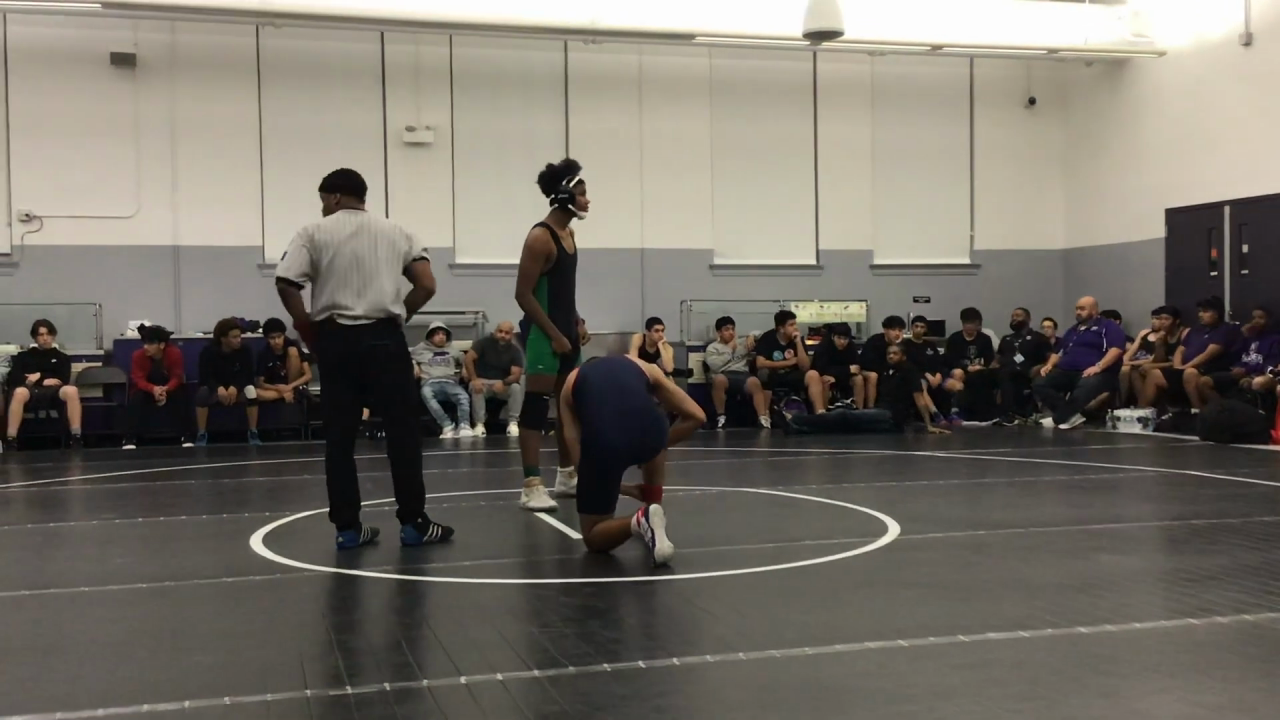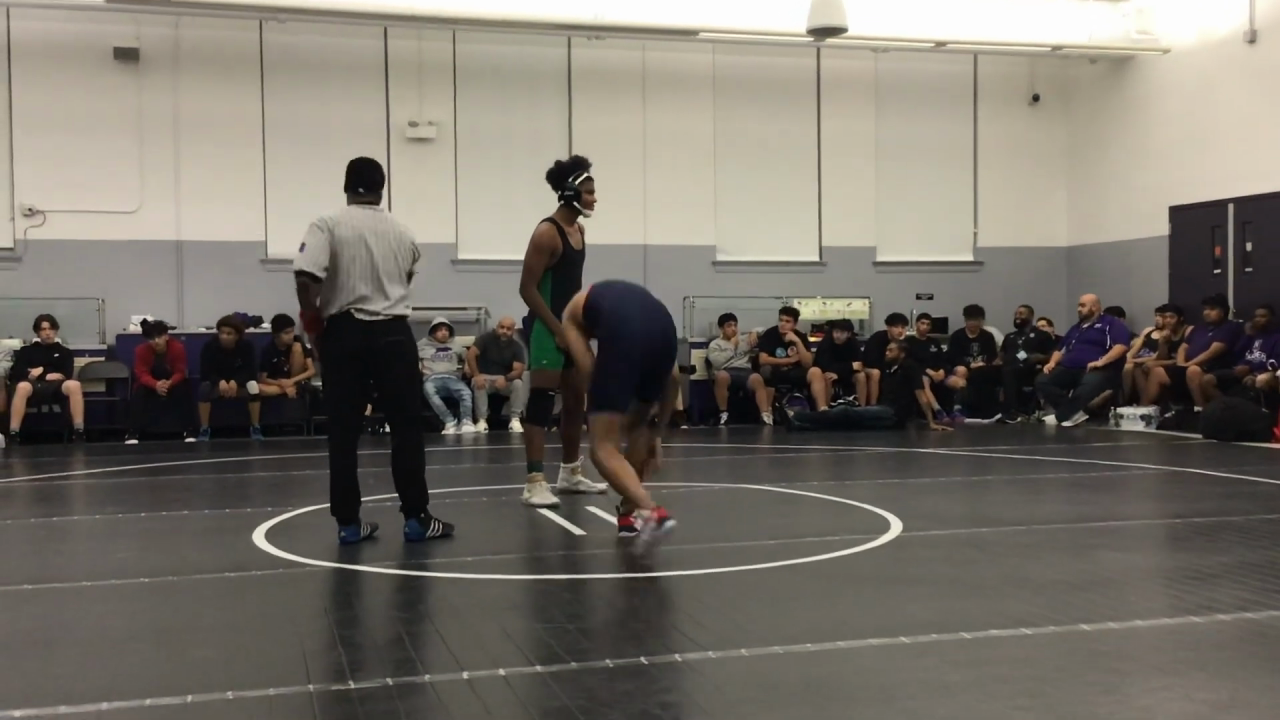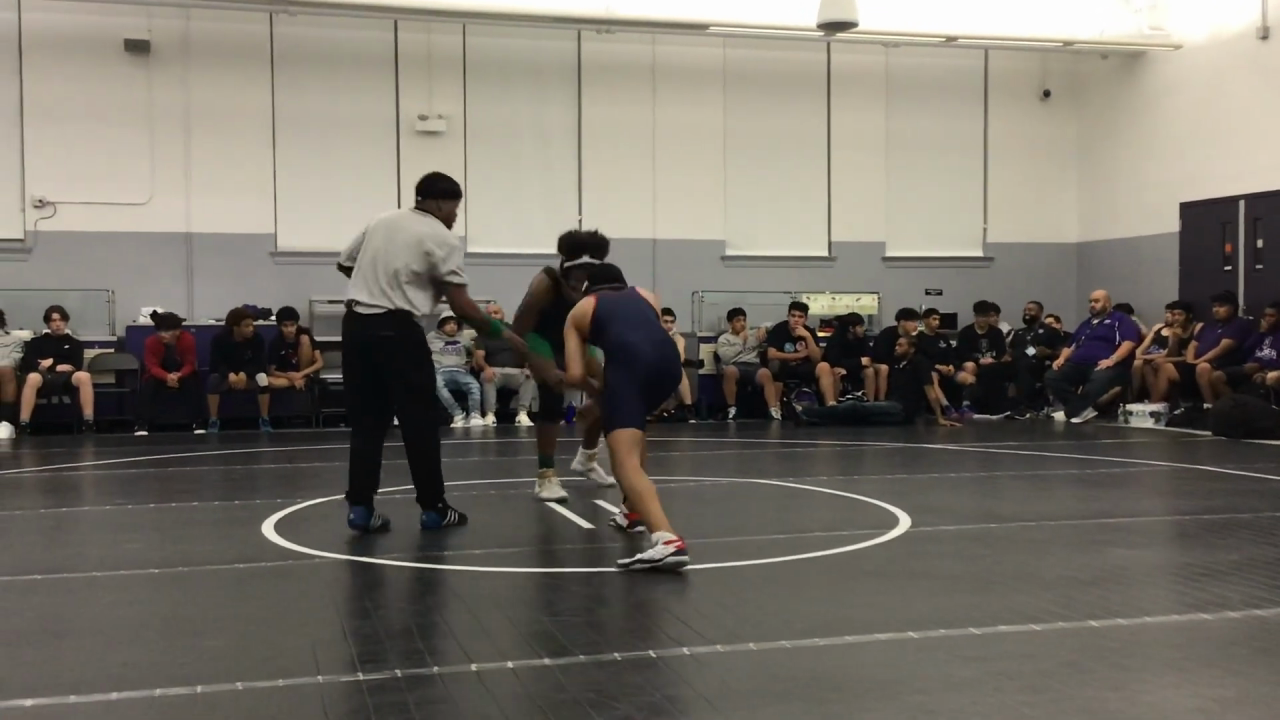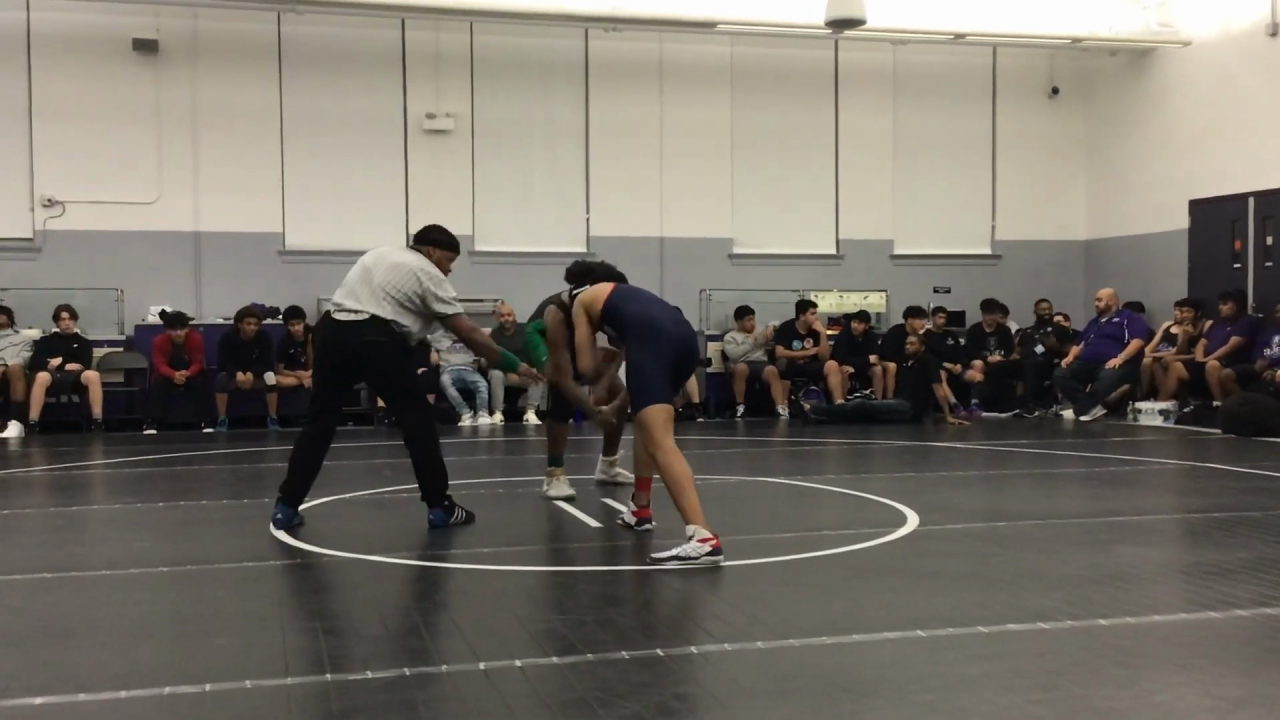
dt=1s
person 1, frame 1
left shoulder: (314, 233)
right shoulder: (395, 233)
left elbow: (285, 283)
right elbow: (427, 285)
left wrist: (307, 328)
left hip: (334, 340)
right hip: (383, 338)
left knee: (339, 436)
right knee: (402, 432)
left ankle: (347, 527)
right ankle: (413, 522)
person 1, frame 2
left shoulder: (328, 224)
right shoulder: (402, 231)
left elbow: (306, 278)
left wrist: (312, 320)
left hip: (344, 333)
right hip: (394, 334)
left knee: (343, 432)
right knee: (406, 427)
left ankle: (348, 522)
right ankle: (416, 518)
person 1, frame 3
left shoulder: (380, 222)
right shoulder: (442, 240)
left elbow: (345, 264)
right elbow: (462, 306)
right wrist: (501, 332)
left hip: (356, 324)
right hip: (397, 330)
left knee: (366, 421)
right knee: (418, 421)
left ankle: (361, 507)
right ankle: (433, 507)
person 1, frame 4
left shoulder: (378, 254)
right shoulder: (428, 274)
right elbow: (468, 333)
right wrist: (514, 366)
left hip: (332, 332)
right hip: (376, 340)
left knee: (320, 421)
right knee: (417, 421)
left ankle: (286, 507)
right ankle: (439, 507)
person 2, frame 1
left shoulder: (569, 233)
right shoulder: (540, 237)
right elbow: (524, 294)
left wrist: (577, 323)
right wrist: (553, 335)
left hip: (566, 330)
right hip: (543, 334)
right knee: (536, 406)
left ankle: (567, 475)
right ankle: (532, 486)
person 2, frame 2
left shoulder: (579, 230)
right shoulder: (546, 233)
right elbow: (527, 288)
right wrist: (557, 329)
right hip: (548, 329)
left knee: (576, 401)
right knee: (542, 402)
left ankle: (570, 473)
right ankle: (534, 483)
person 2, frame 3
right shoulder: (544, 284)
right elbow: (518, 333)
right wrist: (546, 370)
right hip: (537, 331)
right knee: (552, 391)
left ankle: (586, 459)
right ankle: (545, 477)
person 2, frame 4
right shoulder: (558, 314)
left elbow: (617, 352)
right elbow: (565, 380)
left wrist: (603, 384)
right wrist: (594, 410)
right hip: (542, 335)
left knee: (618, 396)
right knee: (562, 394)
left ankle: (608, 466)
right ankle: (554, 476)
person 3, frame 1
left shoulder: (573, 380)
right shoulder: (641, 365)
left elbow: (580, 460)
right elbow: (696, 416)
left wrist: (625, 489)
left hip: (602, 440)
right hip: (649, 431)
left knee: (593, 537)
left ankle: (640, 521)
right ankle: (652, 510)
person 3, frame 2
left shoulder: (574, 309)
right shoulder: (639, 294)
left elbow: (589, 370)
right elbow: (672, 376)
right wrist: (656, 432)
left hip: (622, 334)
right hip: (664, 330)
left knee: (603, 449)
right knee: (637, 424)
left ankle: (651, 512)
right ankle: (630, 512)
person 3, frame 3
left shoulder: (580, 309)
right shoulder: (645, 296)
left elbow: (575, 376)
left wrist: (592, 388)
left hip: (628, 361)
right hip: (668, 360)
left knee: (626, 462)
right knee: (633, 427)
left ankle: (667, 540)
right ankle: (634, 511)
person 3, frame 4
left shoulder: (583, 300)
right shoulder: (628, 297)
left elbow: (587, 368)
left wrist: (603, 368)
right wrist: (614, 408)
left hip: (652, 342)
right hip: (686, 338)
left knee: (659, 443)
right knee: (645, 422)
left ankle: (703, 538)
right ankle: (640, 509)
